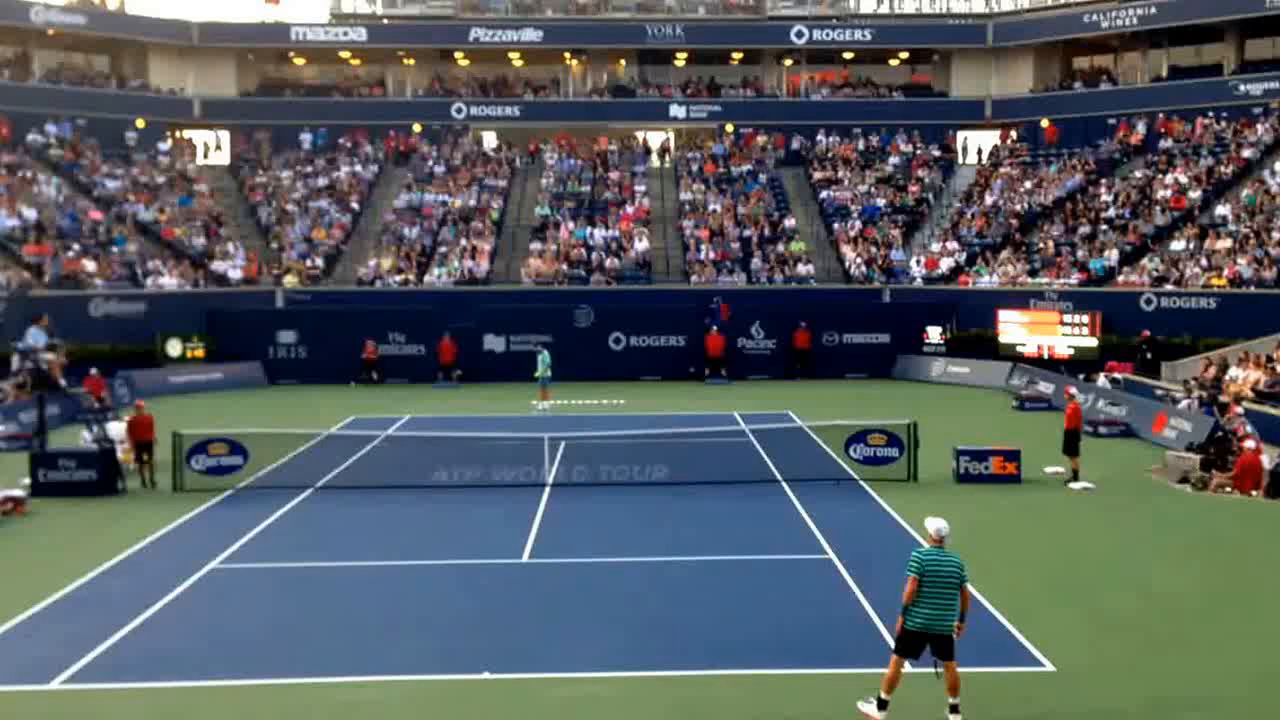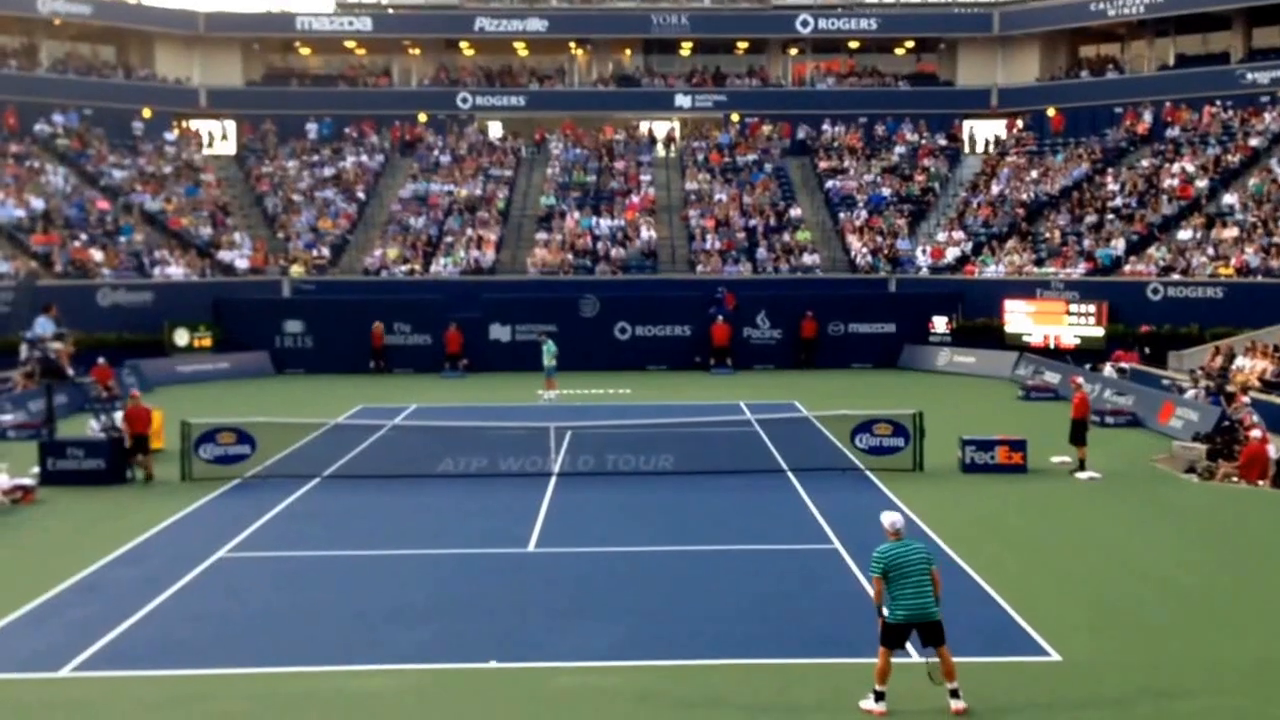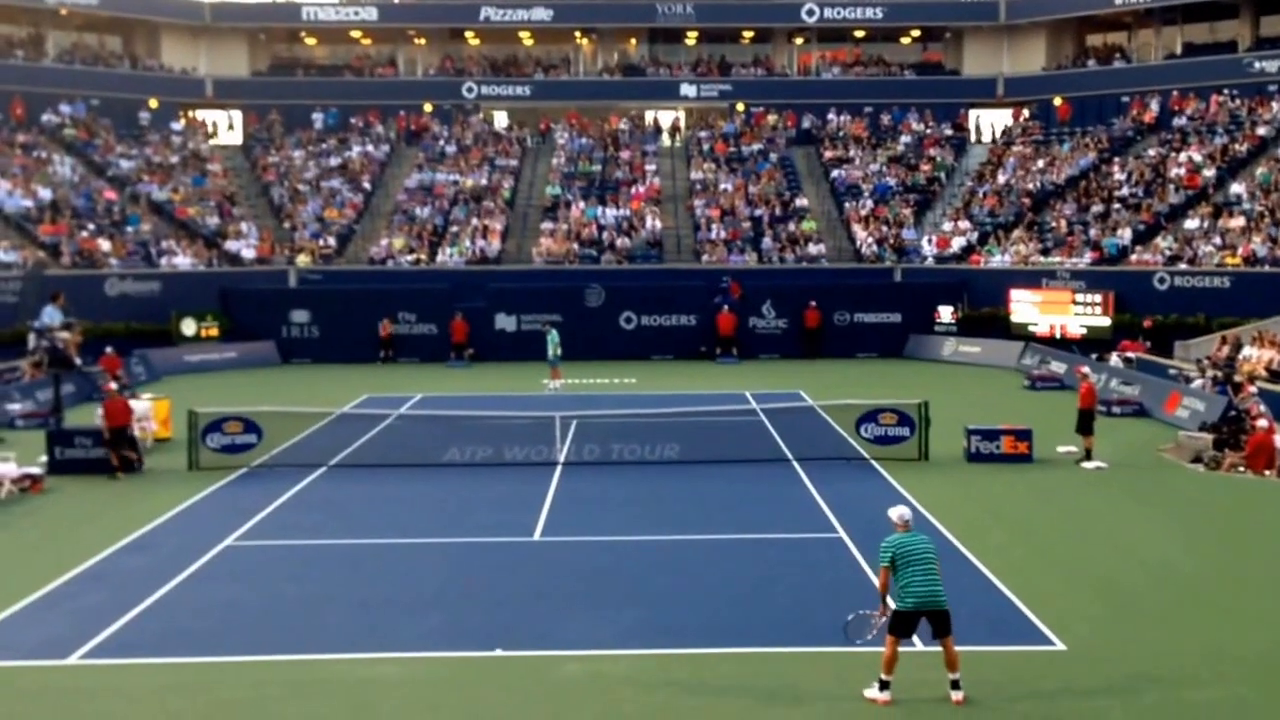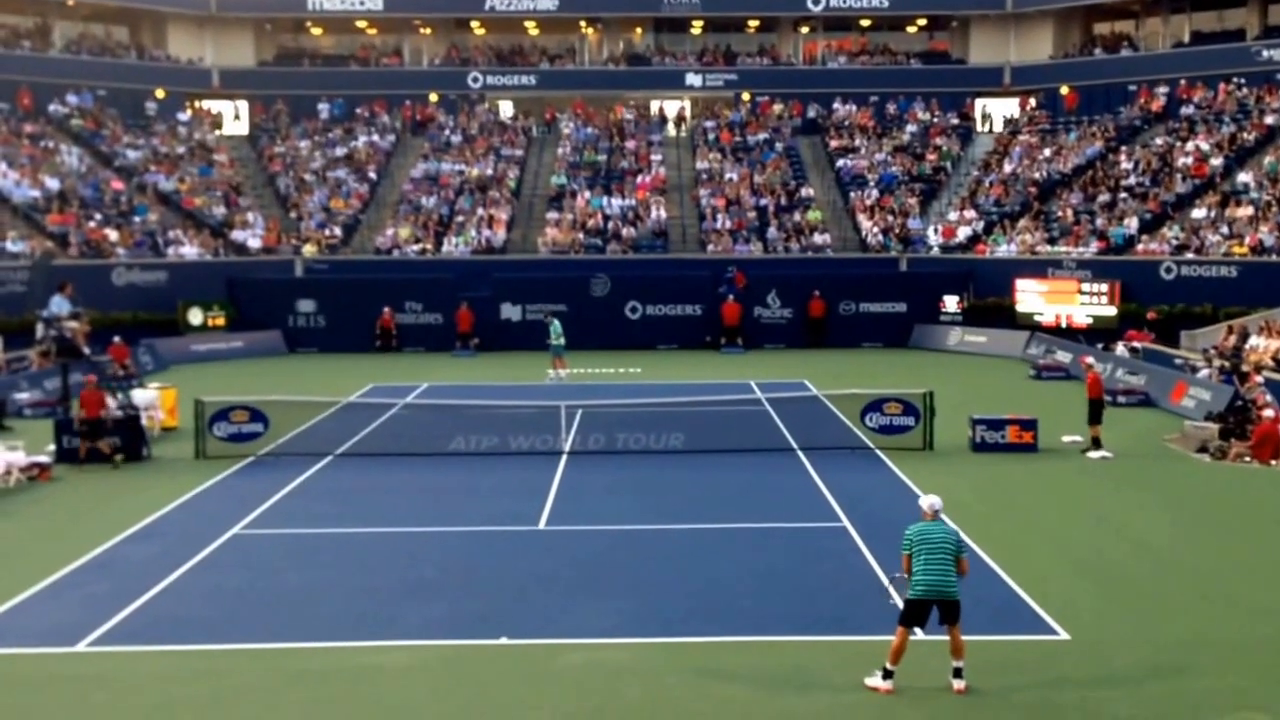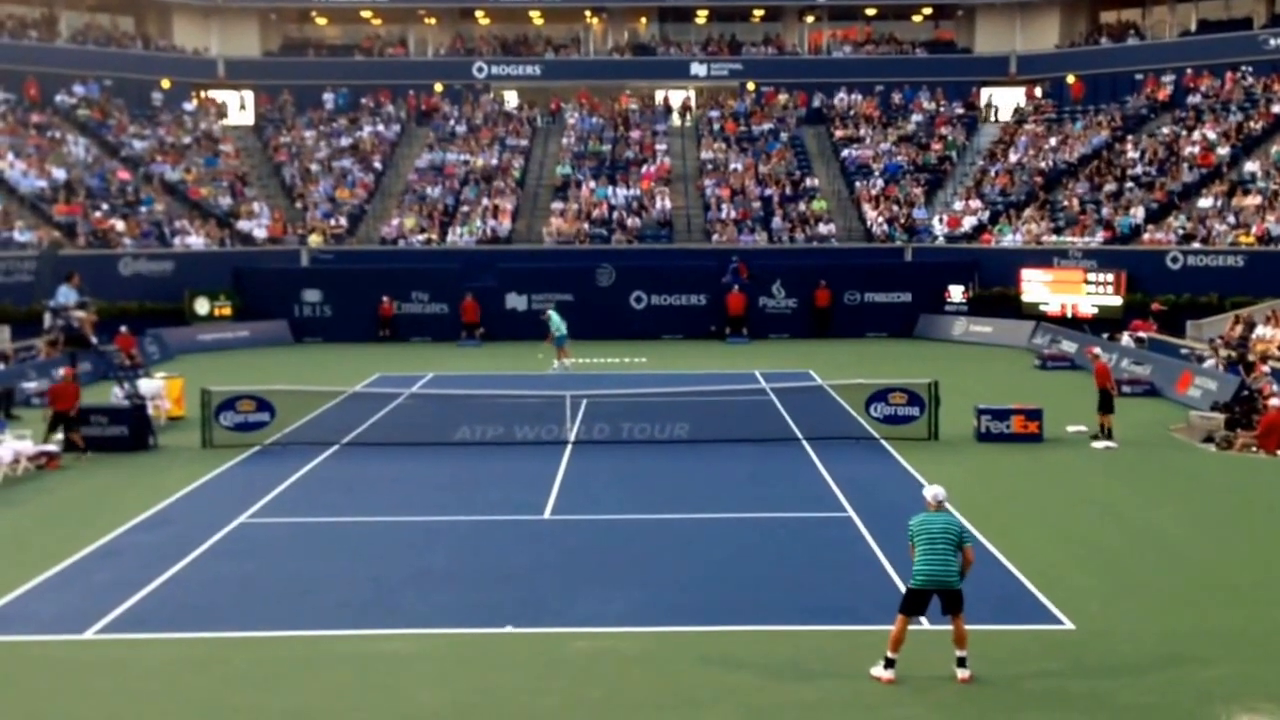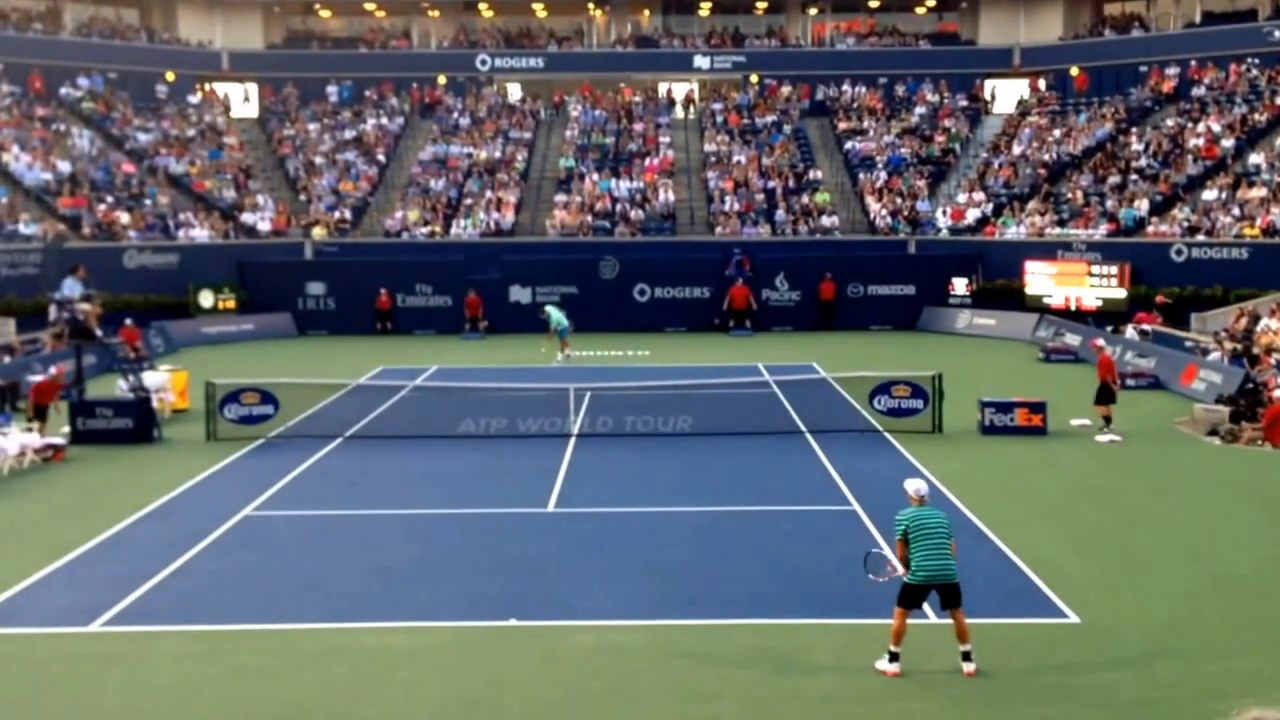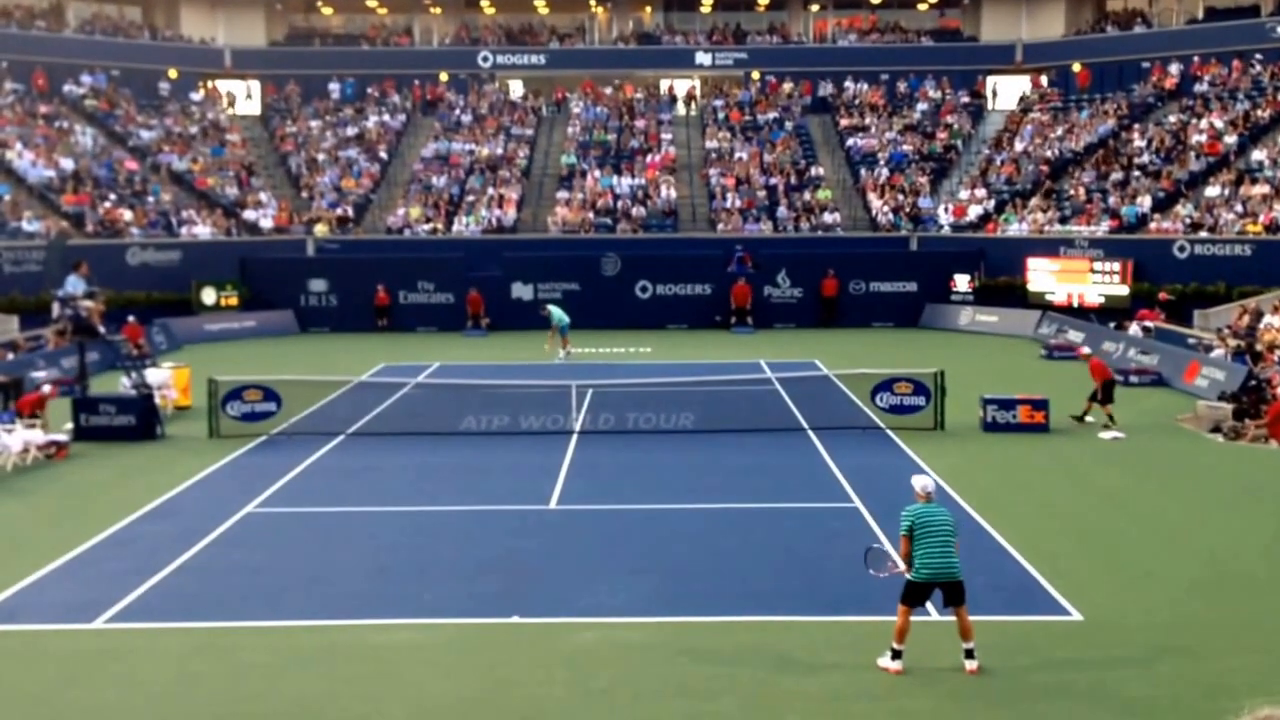
dt=0.4s
person 1, frame 1
left shoulder: (918, 555)
right shoulder: (958, 562)
left elbow: (911, 589)
right elbow: (964, 595)
left wrist: (902, 615)
right wrist: (961, 619)
left hip: (916, 622)
right hip: (944, 625)
left knee: (896, 662)
right knee: (950, 666)
person 1, frame 2
left shoulder: (880, 553)
right shoulder: (921, 548)
left elbow: (878, 588)
right elbow: (935, 580)
left wrist: (880, 614)
right wrist: (937, 604)
left hip: (899, 614)
right hip: (929, 611)
left knee: (884, 653)
right knee: (943, 652)
left ankle: (878, 701)
right ankle: (956, 699)
person 1, frame 3
left shoulder: (889, 543)
right shoulder: (926, 541)
left elbow: (884, 579)
left wrist: (883, 603)
left hip: (908, 602)
right hip: (938, 599)
left knee: (892, 642)
right knee: (947, 642)
left ankle: (883, 690)
right ankle: (956, 689)
person 1, frame 4
left shoulder: (912, 531)
right shoulder: (953, 533)
left elbow: (907, 567)
right elbow: (963, 568)
left hip: (920, 590)
right hip: (949, 590)
left knee: (902, 632)
right knee: (954, 630)
left ankle: (886, 678)
right ankle: (958, 679)
person 1, frame 5
left shoulder: (915, 521)
right shoulder: (957, 523)
right elbow: (969, 558)
right wrist: (960, 577)
left hip: (921, 579)
right hip: (950, 580)
left knee: (902, 621)
right knee: (958, 619)
left ankle: (888, 668)
right ankle: (962, 668)
person 1, frame 6
left shoulder: (903, 516)
right shoulder: (942, 516)
left elbow: (901, 553)
right elbow: (952, 551)
left wrist: (907, 568)
left hip: (919, 575)
right hip: (948, 573)
left knee: (900, 613)
right knee: (957, 614)
left ankle: (892, 662)
right ankle: (967, 661)
person 1, frame 7
left shoulder: (909, 512)
right shoulder: (946, 513)
left elbow: (905, 550)
right elbow: (954, 548)
left wrist: (908, 565)
left hip: (922, 573)
right hip: (951, 572)
left knee: (904, 611)
right knee: (961, 611)
left ankle: (895, 659)
right ankle: (970, 659)
